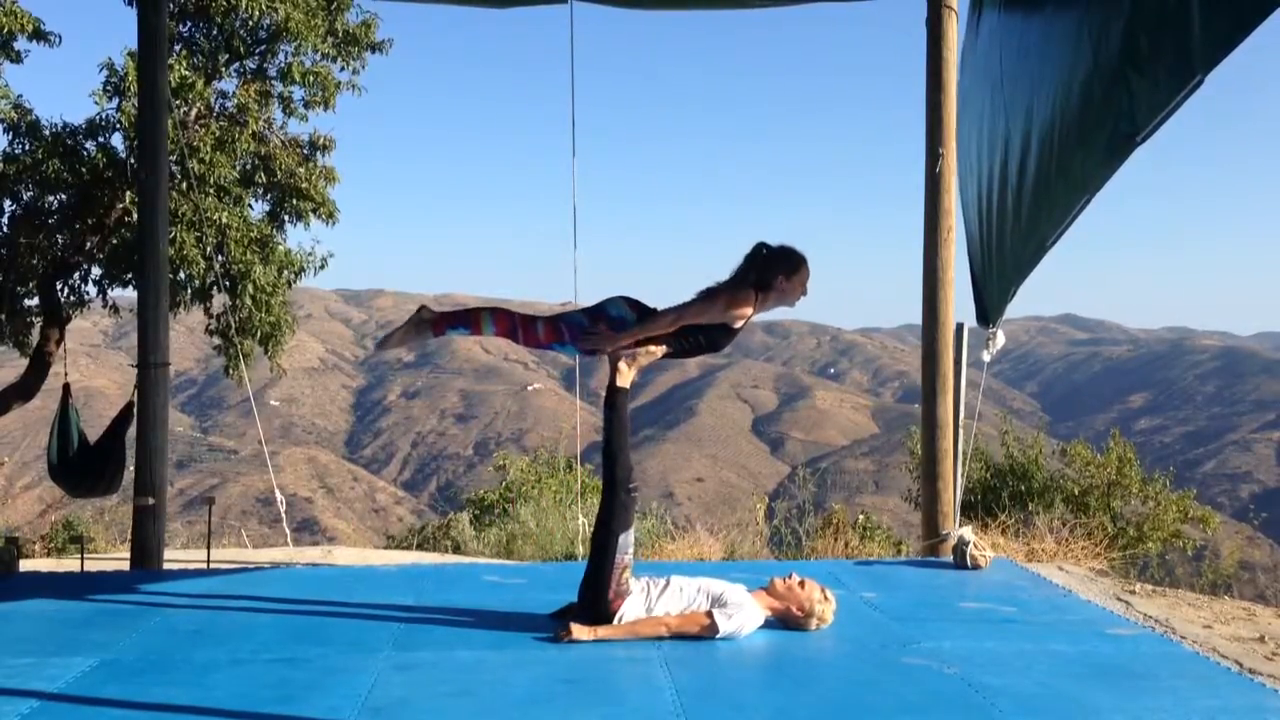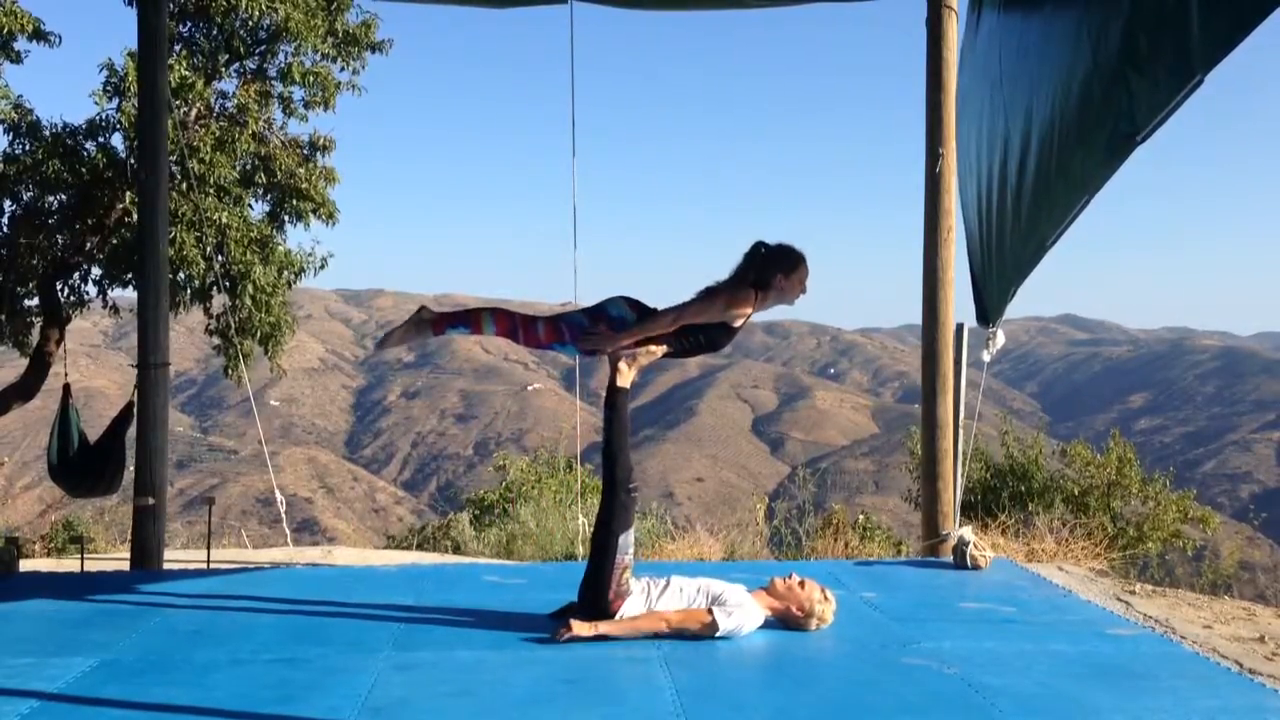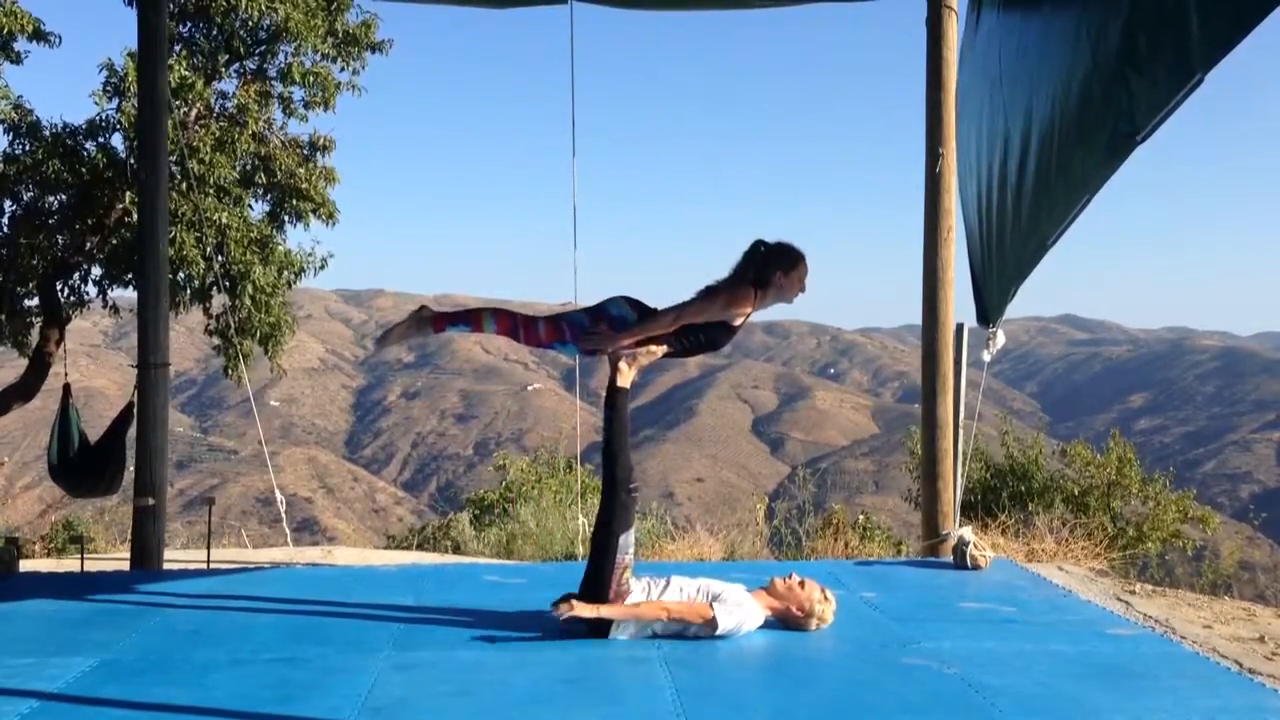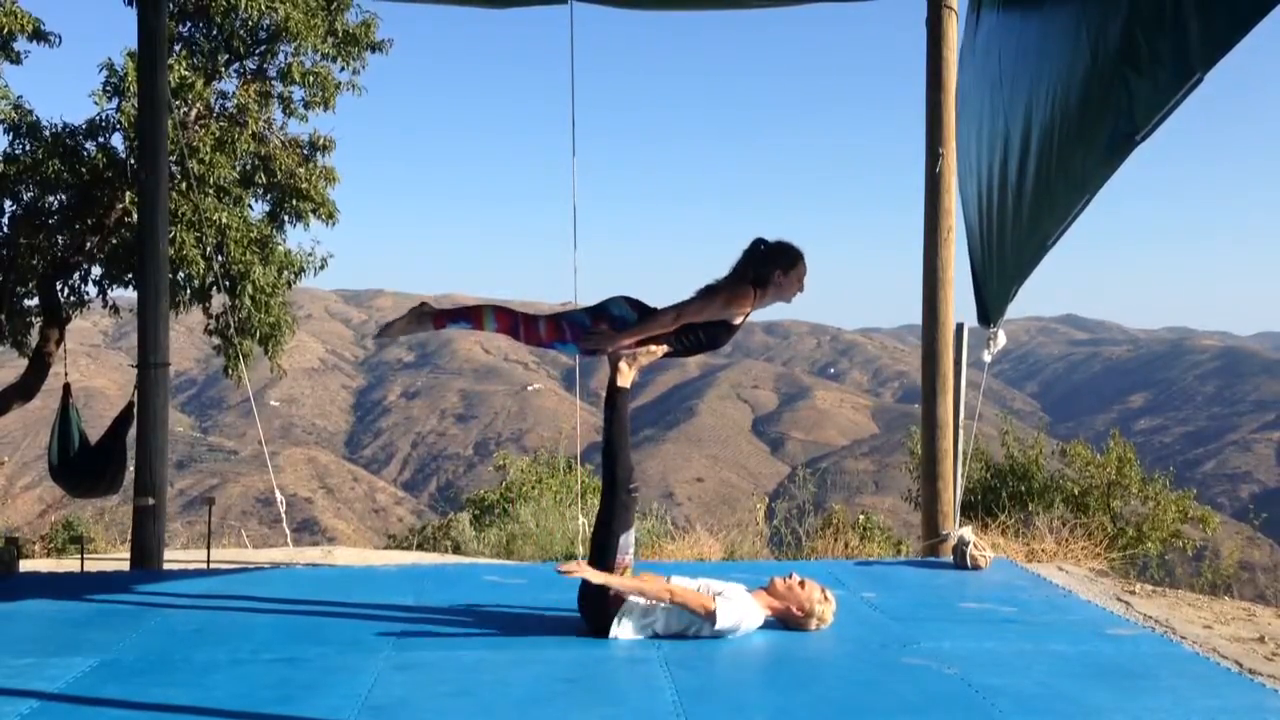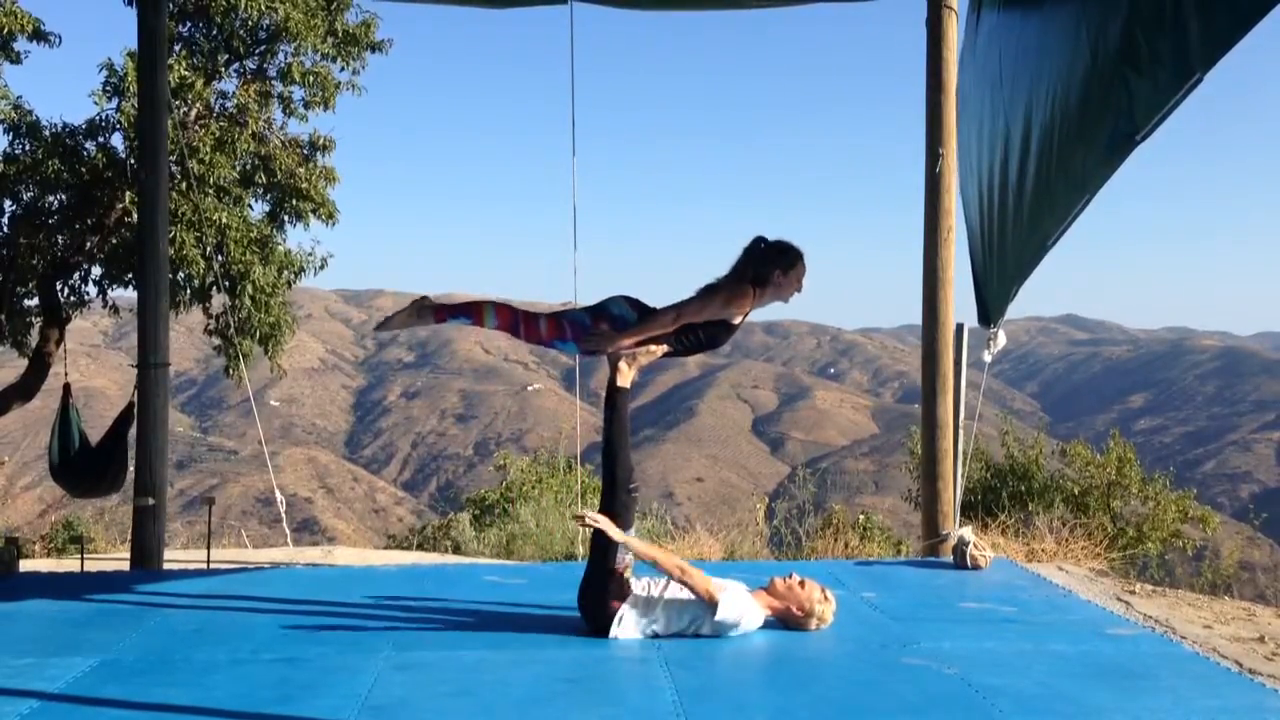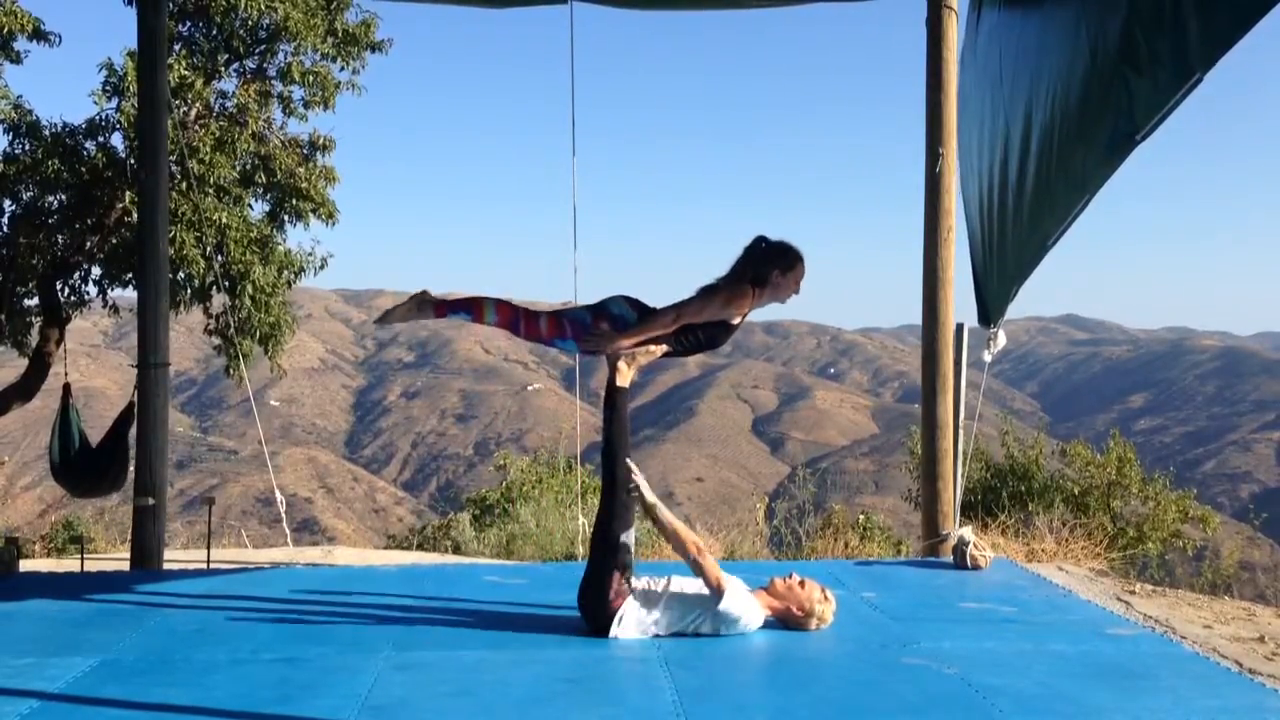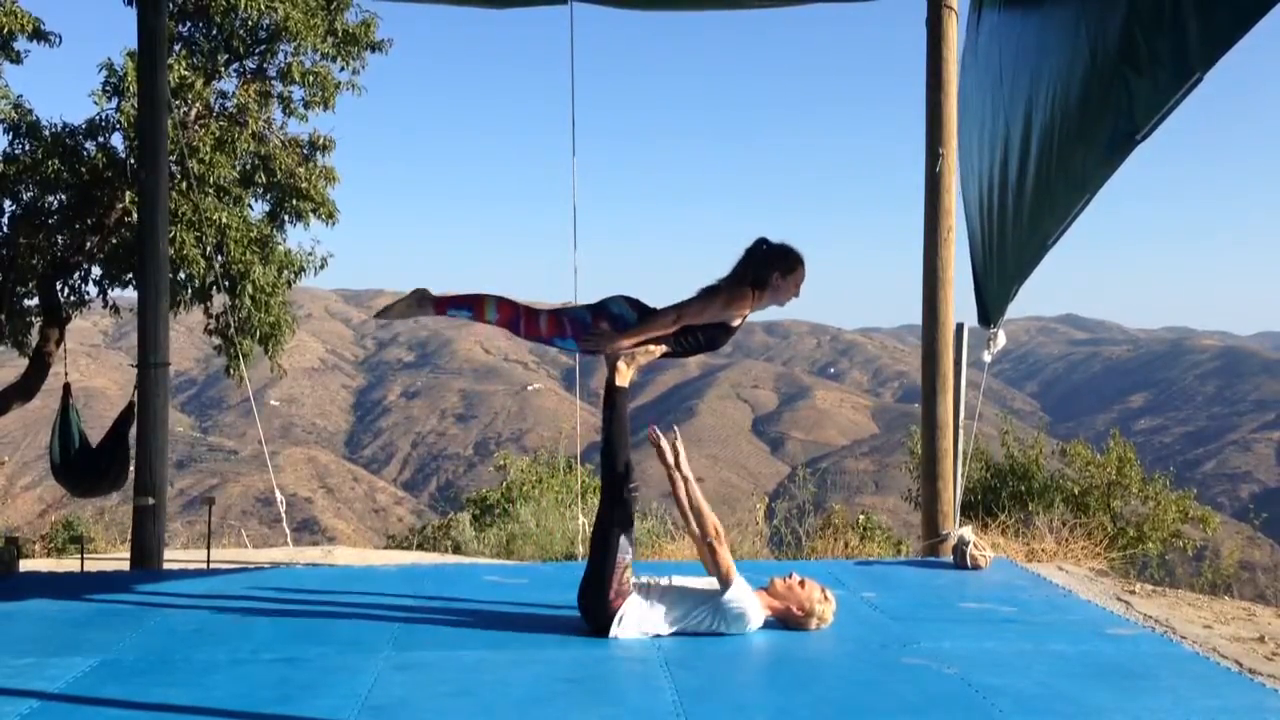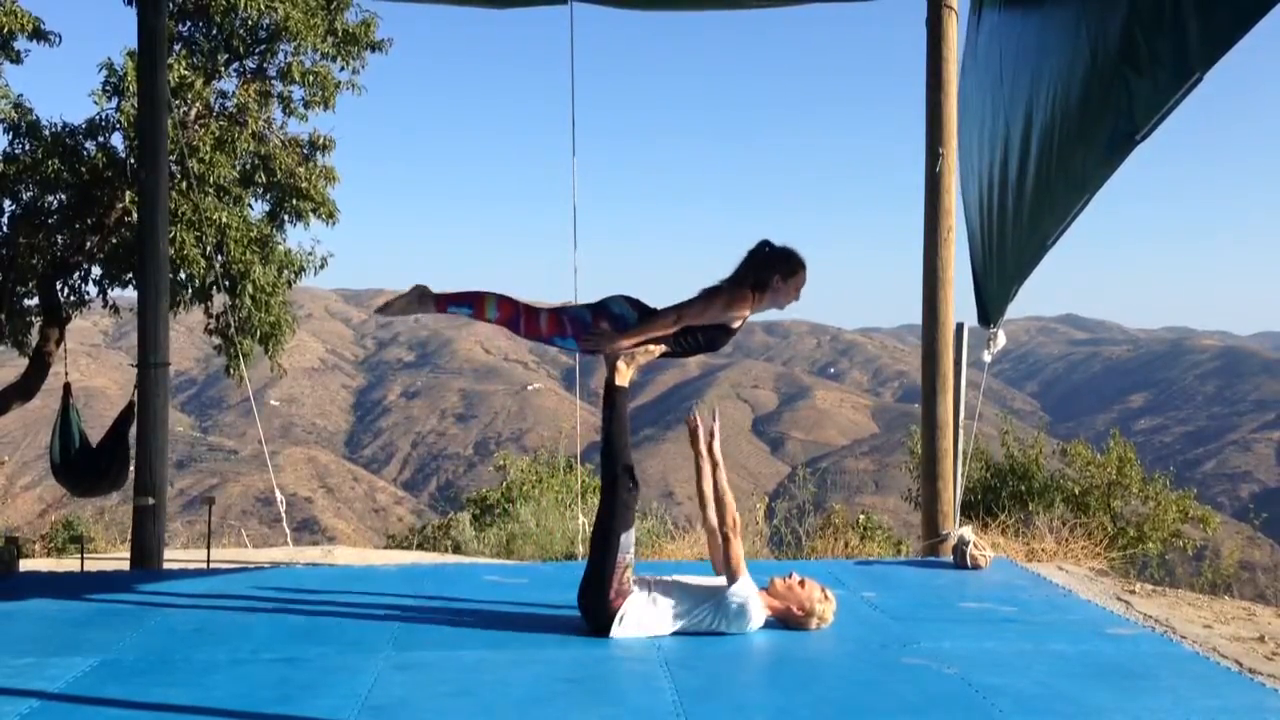
dt=0.1s
person 1, frame 1
left shoulder: (739, 296)
right shoulder: (742, 304)
right elbow: (677, 317)
left wrist: (623, 339)
right wrist: (621, 341)
left hip: (625, 322)
right hip: (623, 325)
left knee: (530, 329)
right knee: (527, 330)
left ankle: (434, 320)
right ankle: (426, 328)
person 1, frame 2
left shoulder: (739, 296)
right shoulder: (742, 303)
right elbow: (678, 316)
left wrist: (624, 339)
right wrist: (622, 341)
left hip: (626, 322)
right hip: (624, 326)
left knee: (530, 329)
right knee: (527, 330)
left ankle: (435, 320)
right ankle: (427, 327)
person 1, frame 3
left shoulder: (738, 294)
right shoulder: (743, 301)
right elbow: (679, 316)
left wrist: (626, 340)
right wrist: (624, 341)
left hip: (627, 324)
right hip: (624, 326)
left knee: (531, 331)
right knee: (527, 330)
left ankle: (432, 320)
right ankle: (428, 324)
person 1, frame 4
left shoulder: (738, 293)
right shoulder: (742, 300)
right elbow: (679, 316)
left wrist: (627, 339)
right wrist: (625, 341)
left hip: (628, 324)
right hip: (624, 327)
left knee: (530, 329)
right knee: (527, 329)
left ankle: (433, 316)
right ankle: (429, 320)
person 1, frame 5
left shoulder: (737, 292)
right shoulder: (741, 299)
right elbow: (678, 316)
left wrist: (626, 341)
right wrist: (624, 341)
left hip: (626, 323)
right hip: (623, 326)
left knee: (529, 326)
right knee: (526, 325)
left ankle: (431, 311)
right ankle: (428, 314)
person 1, frame 6
left shoulder: (736, 293)
right shoulder: (740, 299)
right elbow: (678, 316)
left wrist: (626, 341)
right wrist: (624, 341)
left hip: (626, 323)
right hip: (624, 324)
left knee: (529, 324)
right knee: (526, 322)
left ankle: (432, 307)
right ankle: (428, 309)
person 1, frame 7
left shoulder: (735, 294)
right shoulder: (741, 301)
right elbow: (677, 318)
left wrist: (626, 341)
right wrist: (625, 342)
left hip: (624, 324)
right hip: (621, 326)
left knee: (528, 322)
right knee: (524, 321)
left ankle: (429, 303)
right ankle: (426, 305)
person 1, frame 8
left shoulder: (736, 295)
right shoulder: (740, 303)
right elbow: (678, 318)
left wrist: (627, 340)
right wrist: (625, 341)
left hip: (624, 323)
right hip: (621, 325)
left knee: (530, 322)
right knee: (525, 319)
left ankle: (429, 300)
right ankle: (427, 302)
person 2, frame 1
left shoulder: (745, 617)
right shoulder: (742, 600)
left elbow: (668, 626)
left wrist: (594, 631)
left hip: (612, 610)
right hip: (616, 607)
left knee: (620, 499)
left ankle: (621, 379)
person 2, frame 2
left shoulder: (744, 616)
right shoulder: (743, 600)
left elbow: (668, 622)
left wrist: (594, 627)
left hip: (613, 610)
right hip: (617, 606)
left knee: (620, 498)
left ankle: (621, 379)
person 2, frame 3
left shoulder: (743, 616)
right shoulder: (740, 600)
left elbow: (670, 610)
left wrist: (596, 610)
left hip: (610, 620)
right hip: (614, 603)
left knee: (621, 500)
left ankle: (622, 380)
person 2, frame 4
left shoulder: (743, 615)
right shoulder: (741, 600)
left elbow: (673, 594)
left wrist: (603, 576)
left hip: (610, 616)
right hip: (618, 605)
left knee: (621, 499)
left ankle: (622, 380)
person 2, frame 5
left shoulder: (743, 614)
right shoulder: (739, 598)
left elbow: (683, 571)
right elbow: (688, 579)
left wrist: (620, 536)
left hip: (610, 613)
right hip: (616, 608)
left knee: (621, 499)
left ankle: (621, 378)
person 2, frame 6
left shoulder: (744, 613)
right shoulder: (741, 598)
left elbow: (698, 553)
right elbow: (697, 556)
left wrist: (652, 501)
right wrist: (651, 503)
left hip: (611, 612)
right hip: (617, 608)
left knee: (620, 499)
left ankle: (621, 378)
person 2, frame 7
left shoulder: (747, 612)
right shoulder: (741, 598)
left elbow: (715, 539)
right elbow: (698, 531)
left wrist: (686, 474)
right wrist: (673, 470)
left hip: (611, 612)
right hip: (612, 608)
left knee: (621, 497)
left ankle: (620, 378)
person 2, frame 8
left shoulder: (748, 611)
right shoulder: (741, 596)
left elbow: (730, 530)
right elbow: (712, 523)
left wrist: (716, 461)
right wrist: (701, 456)
left hip: (611, 611)
right hip: (614, 607)
left knee: (621, 498)
left ankle: (620, 379)
